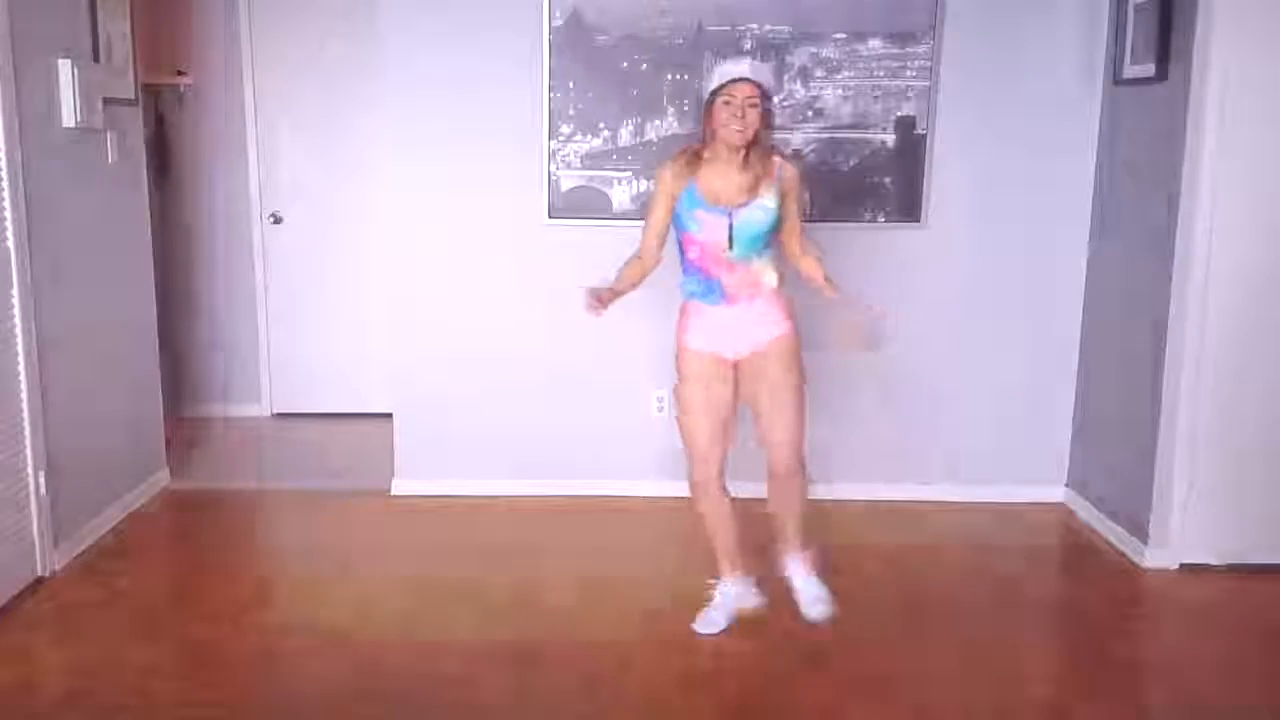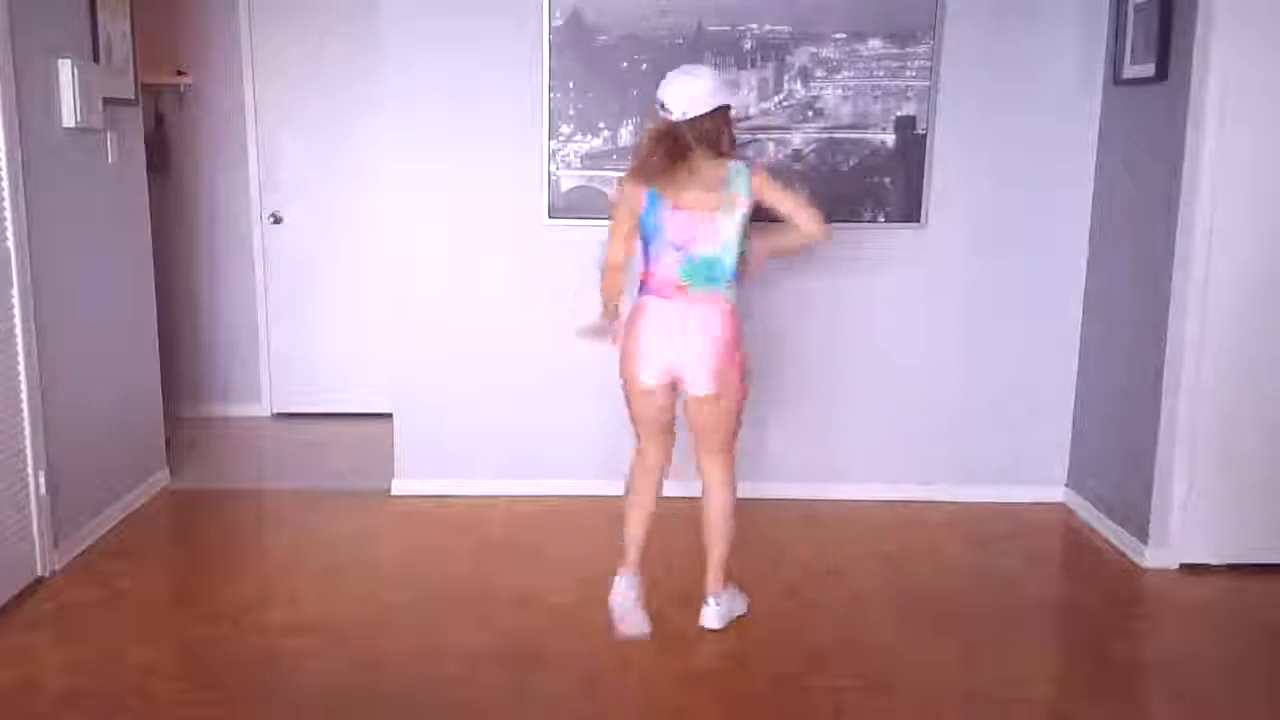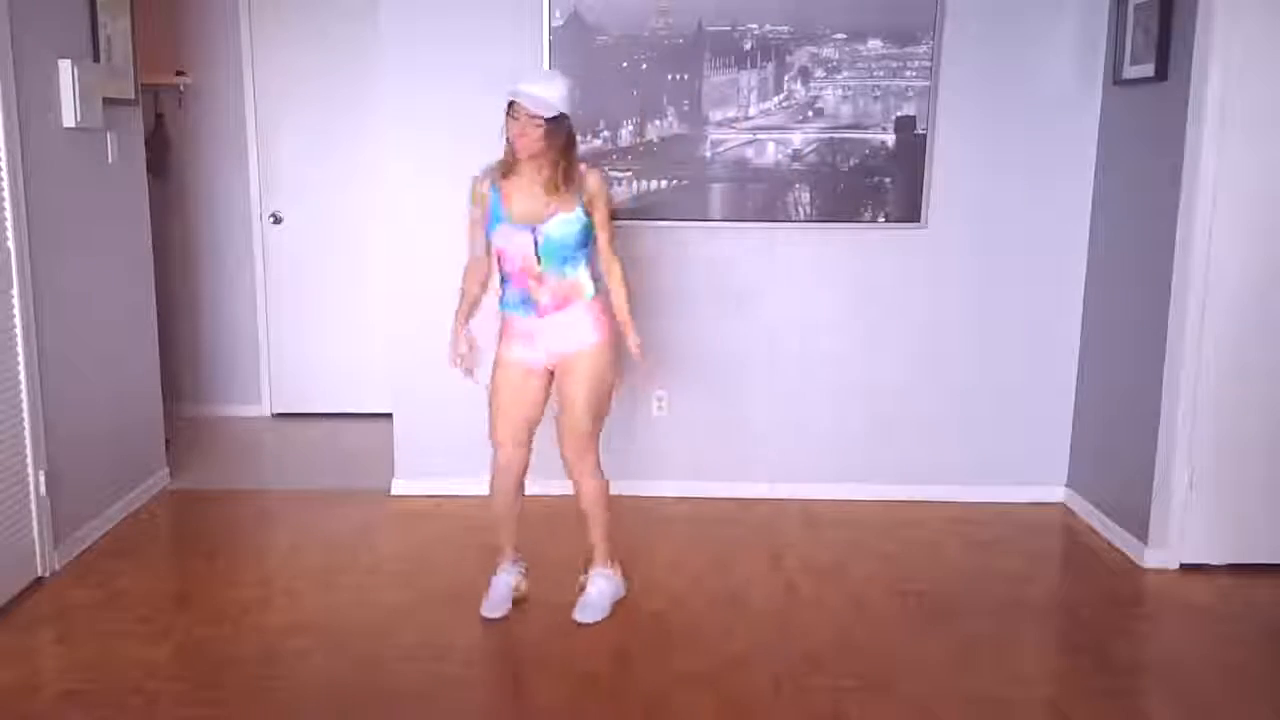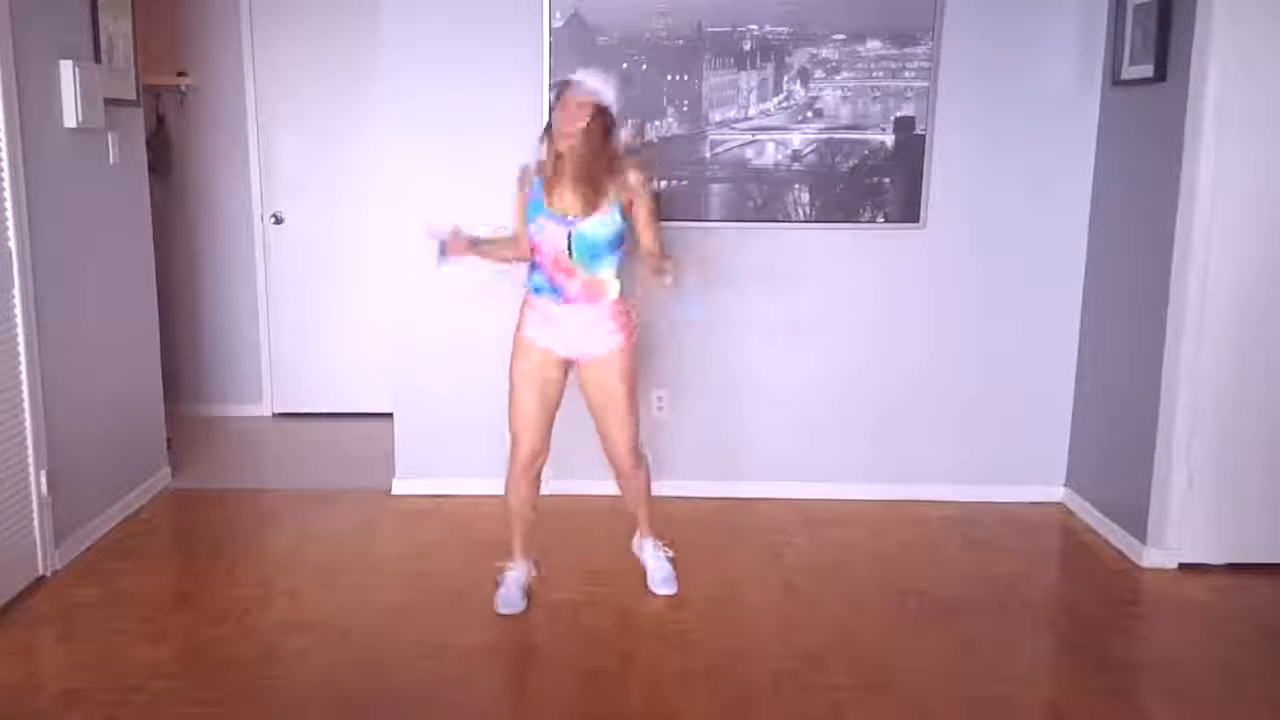
dt=1s
person 1, frame 1
left shoulder: (782, 175)
right shoulder: (673, 177)
left elbow: (796, 248)
right elbow: (647, 253)
left wrist: (841, 300)
right wrist: (611, 292)
left hip: (764, 328)
right hip: (701, 331)
left knee: (785, 455)
right knee: (704, 467)
left ankle: (795, 555)
right ankle: (735, 580)
person 1, frame 2
left shoulder: (639, 182)
right shoulder: (743, 176)
left elbow: (616, 264)
right elbow: (813, 226)
left wrist: (608, 319)
right wrist: (764, 247)
left hip: (650, 331)
right hip: (711, 335)
left knee: (650, 456)
right knee: (715, 470)
left ankle: (628, 576)
right ankle: (717, 597)
person 1, frame 3
left shoulder: (587, 184)
right shoulder: (487, 188)
left elbow: (607, 257)
right elbow: (478, 268)
left wrist: (627, 326)
right wrist: (460, 322)
left hip: (584, 334)
right hip: (523, 337)
left knee: (581, 458)
right knee: (507, 462)
left ankle: (605, 572)
right ankle: (507, 568)
person 1, frame 4
left shoulder: (626, 180)
right shoulder: (535, 176)
left elbow: (651, 246)
left wrist: (661, 267)
right wrist: (470, 243)
left hip: (602, 326)
right hip: (542, 326)
left knee: (624, 450)
right knee: (526, 456)
left ankle: (649, 545)
right ankle: (519, 564)
